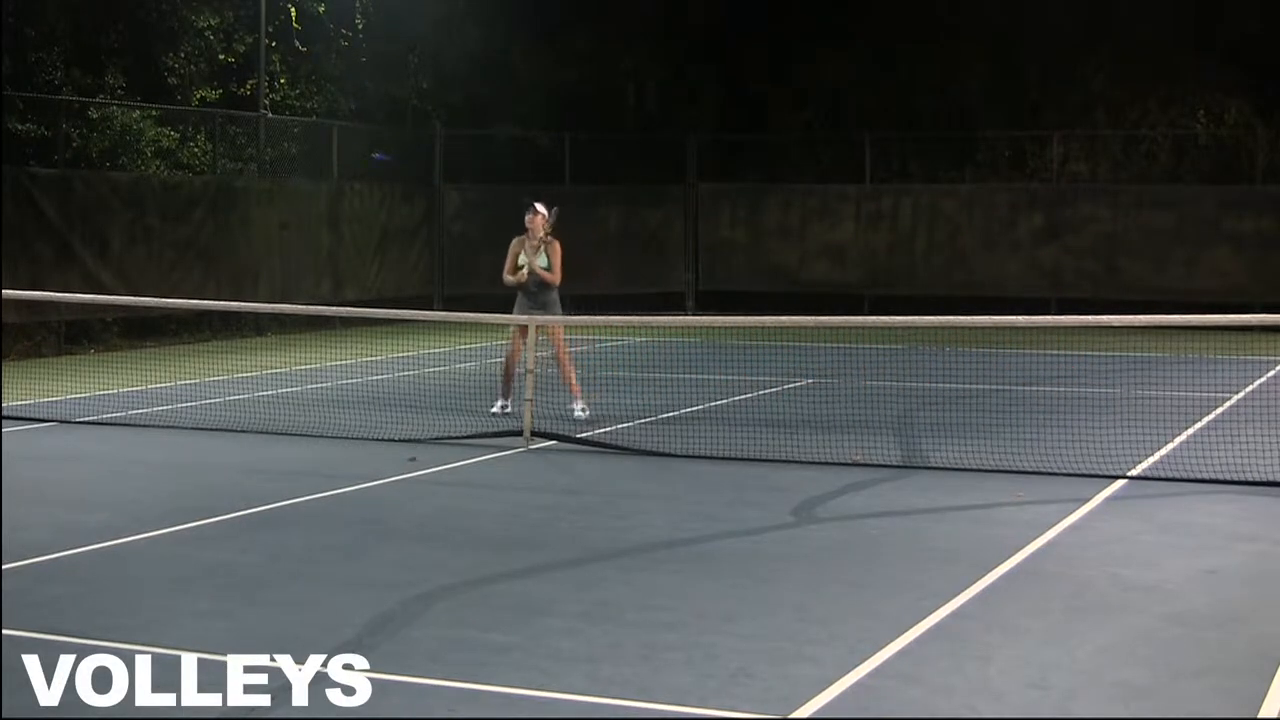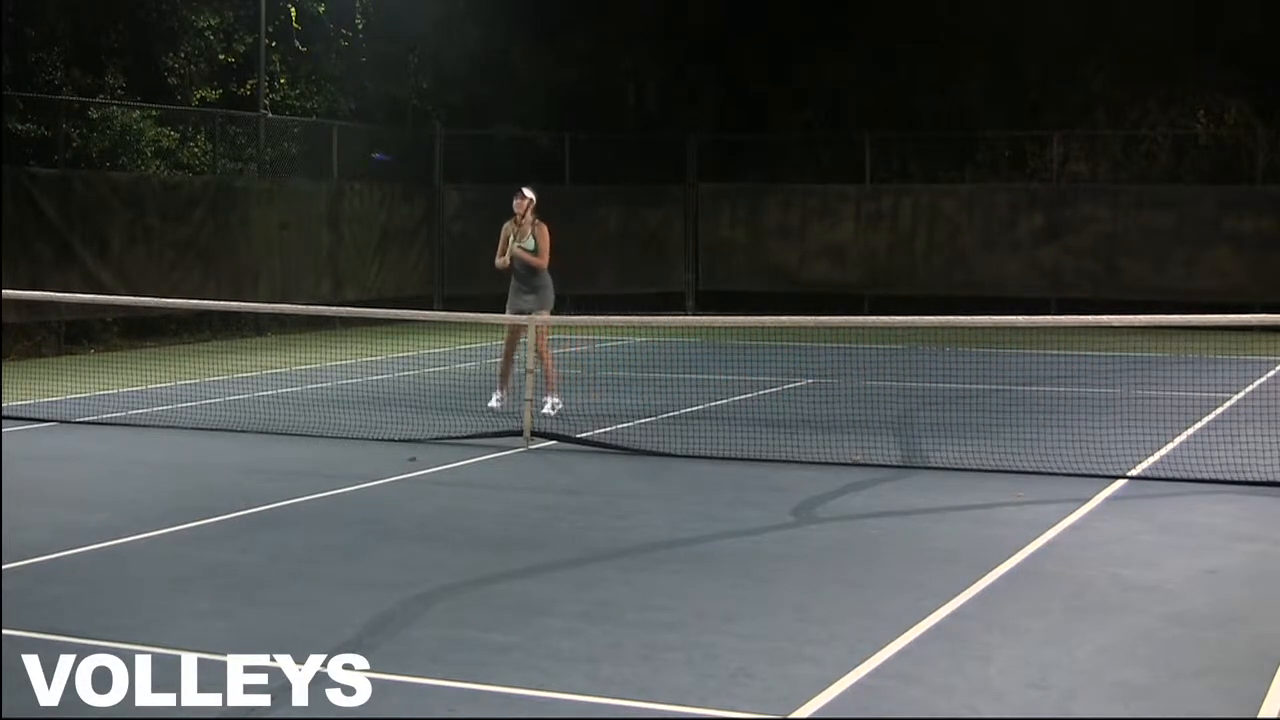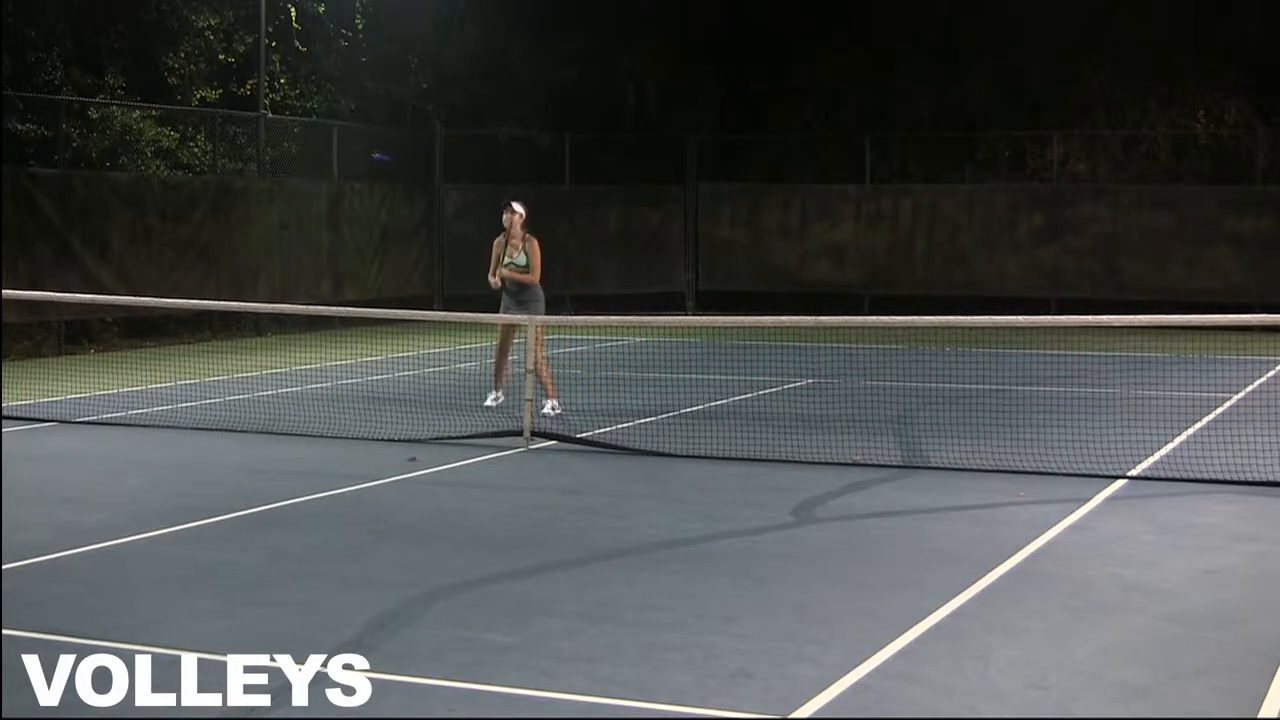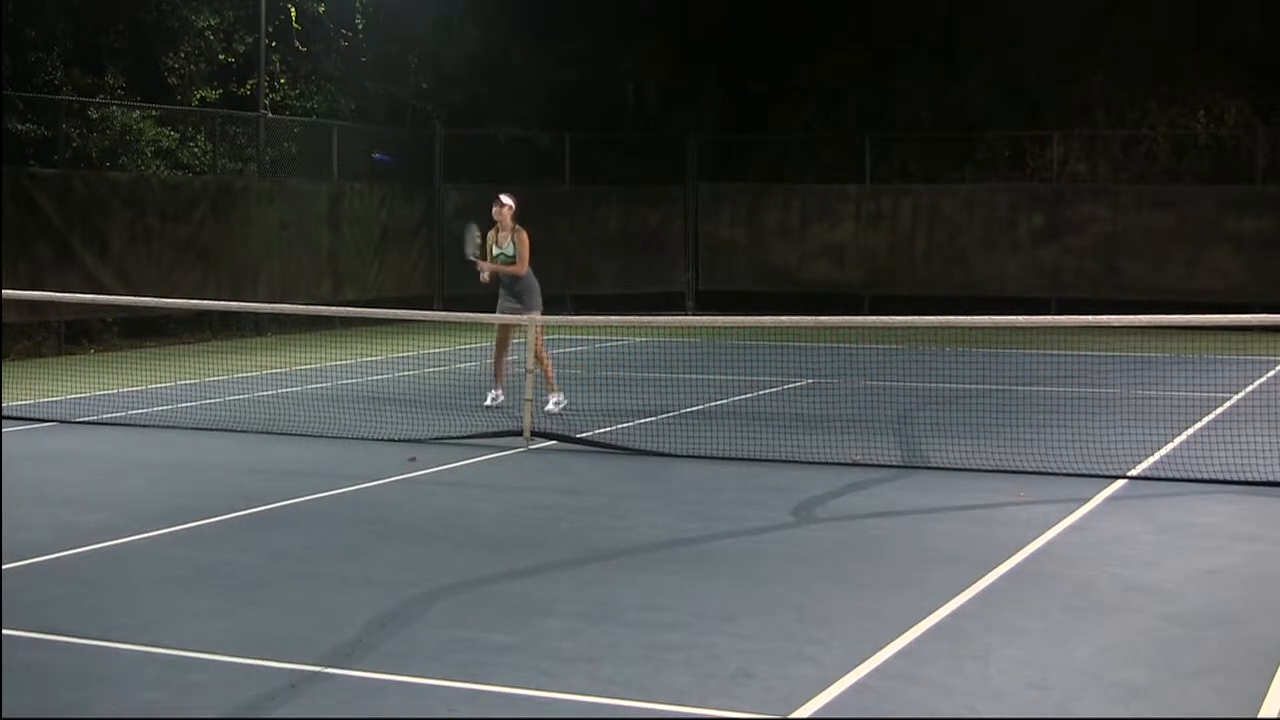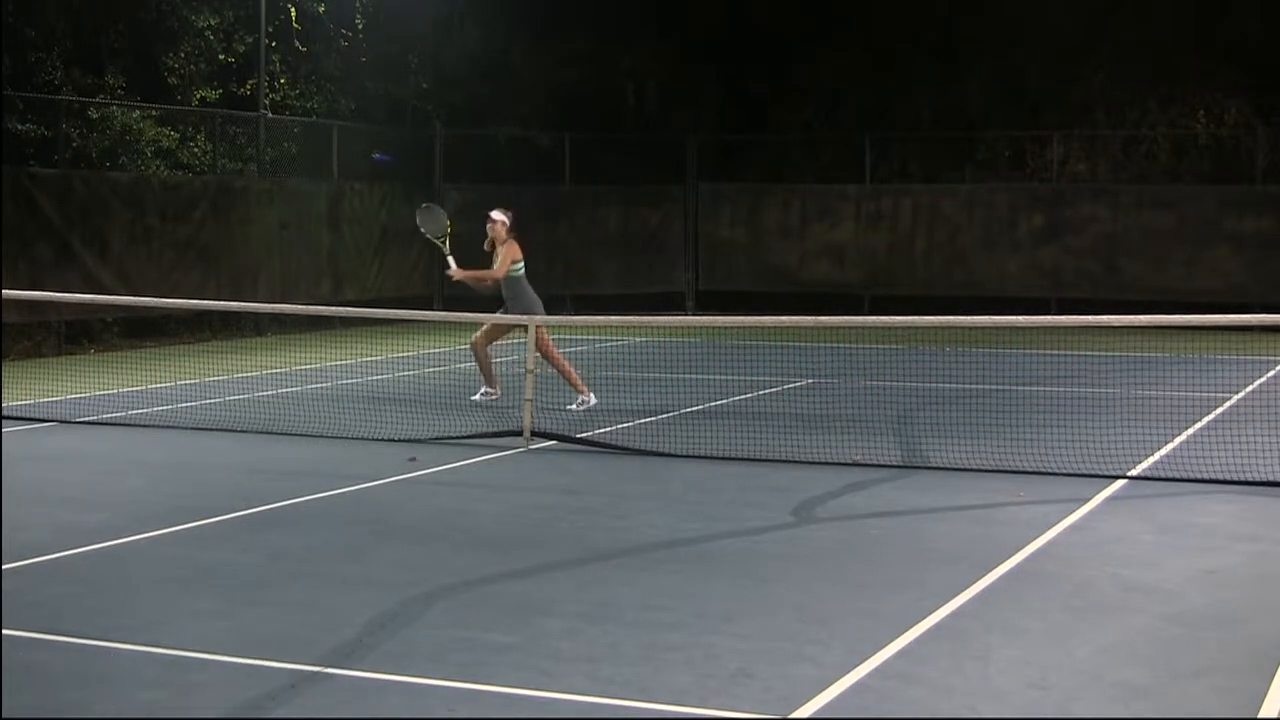
dt=0.2s
person 1, frame 1
left shoulder: (553, 245)
right shoulder: (517, 243)
left elbow: (556, 281)
right elbow: (506, 277)
left wrist: (536, 269)
right wrist: (517, 278)
left hip: (548, 306)
right hip: (524, 304)
left knee: (561, 353)
right knee: (511, 356)
left ankle: (578, 402)
right ankle: (504, 400)
person 1, frame 2
left shoulder: (540, 228)
right shoulder: (508, 227)
left elbow: (543, 263)
right elbow: (498, 260)
left wrist: (518, 253)
right wrist: (503, 262)
left hip: (540, 290)
right hip: (517, 289)
left knee: (540, 344)
right knee: (510, 344)
left ankle: (553, 397)
right ankle: (501, 393)
person 1, frame 3
left shoulder: (530, 243)
right shoulder: (499, 242)
left elbow: (534, 278)
right elbow: (492, 273)
left wrist: (508, 273)
right wrist: (493, 280)
left hip: (532, 301)
right hip: (509, 300)
left knee: (535, 352)
right knee: (502, 349)
left ankle: (552, 400)
right ankle: (497, 392)
person 1, frame 4
left shoulder: (520, 234)
right shoulder: (491, 234)
left elbow: (521, 269)
right elbow: (493, 267)
left wrist: (491, 266)
right wrist: (485, 273)
left hip: (527, 294)
right hip: (507, 294)
left knee: (536, 347)
right knee: (501, 345)
left ankle: (555, 394)
right ankle: (497, 391)
person 1, frame 5
left shoulder: (510, 247)
right shoulder: (497, 247)
left elbow: (497, 274)
right elbow: (489, 285)
left wrist: (464, 274)
right wrist: (463, 277)
left hip: (528, 308)
right hip: (511, 309)
left knee: (550, 356)
right knee: (477, 343)
left ankle: (586, 394)
right ankle: (491, 388)
